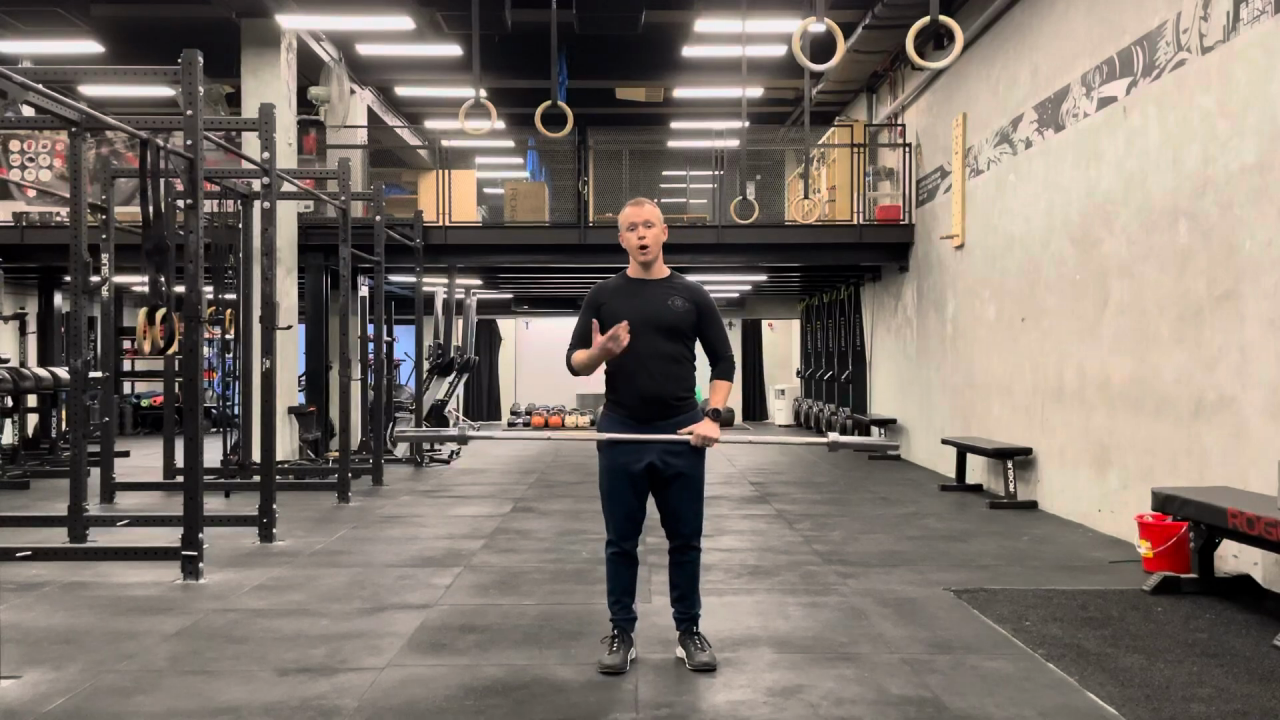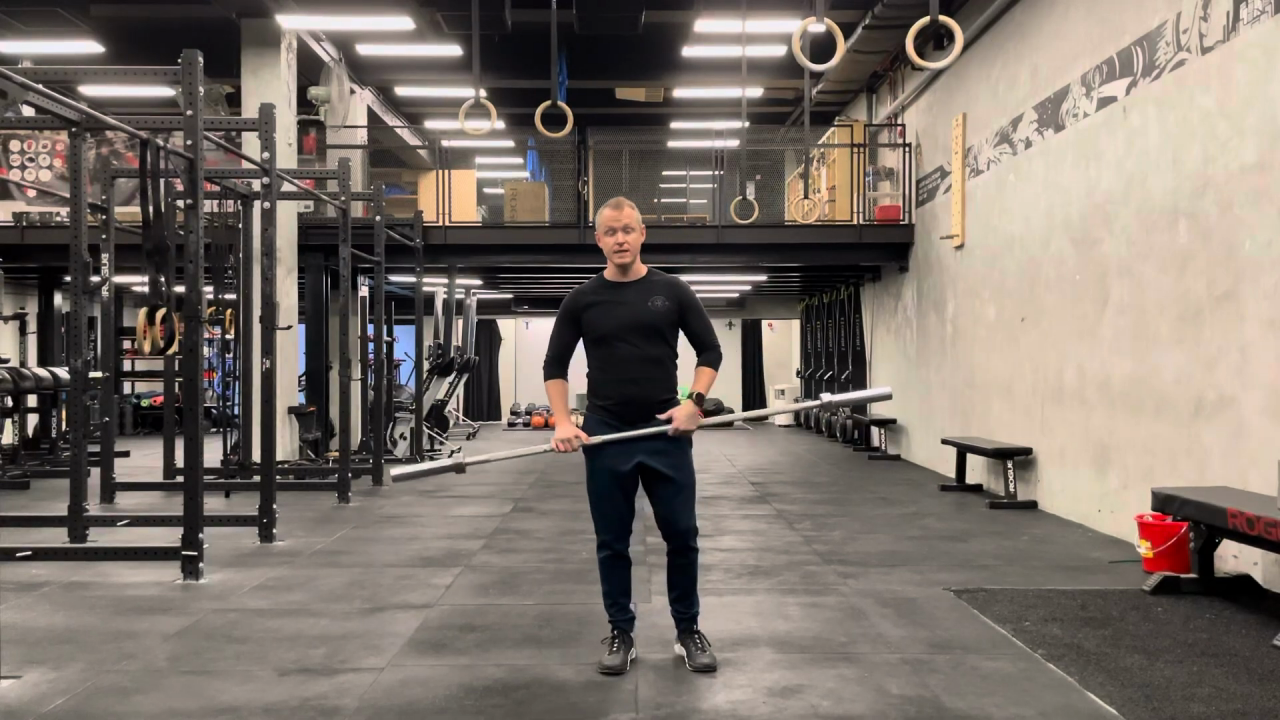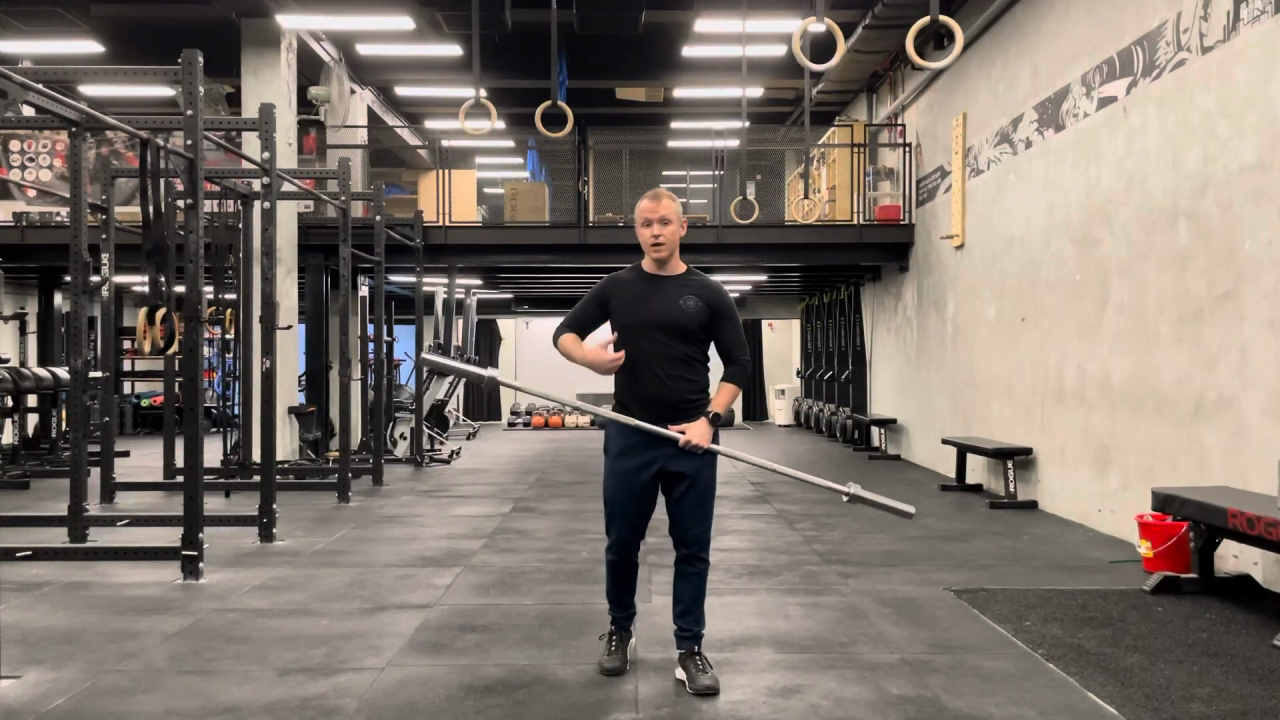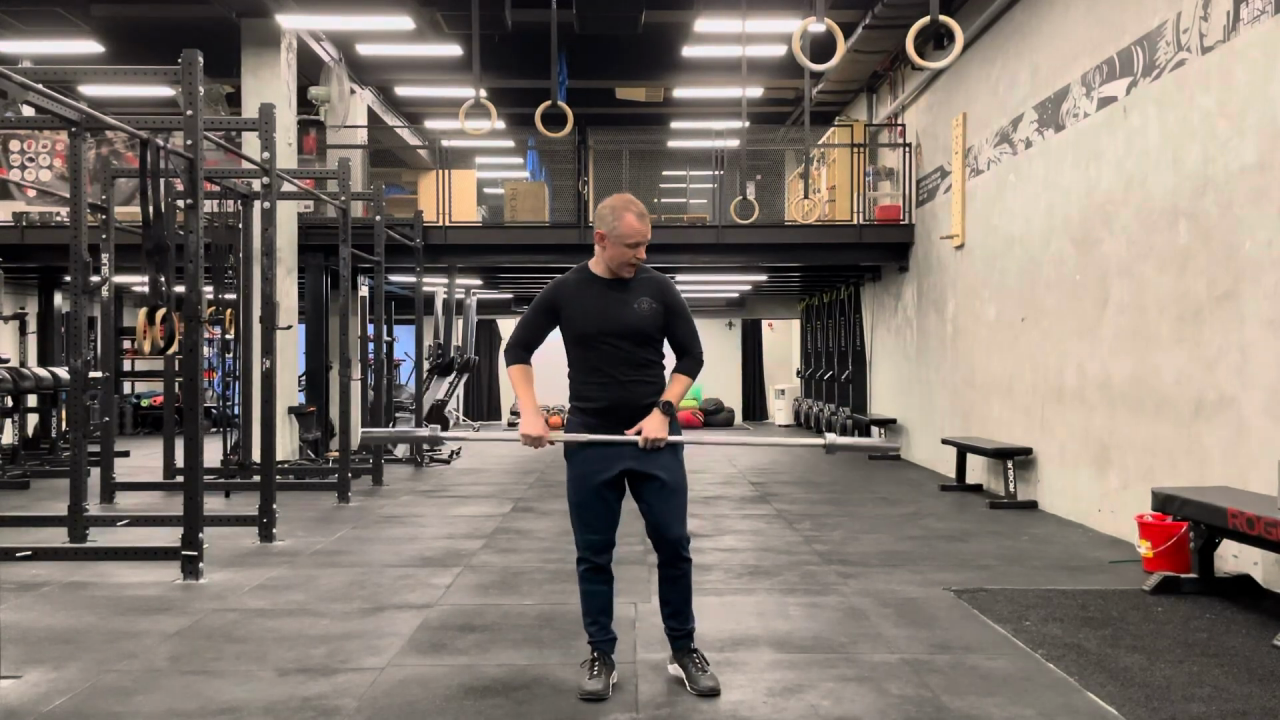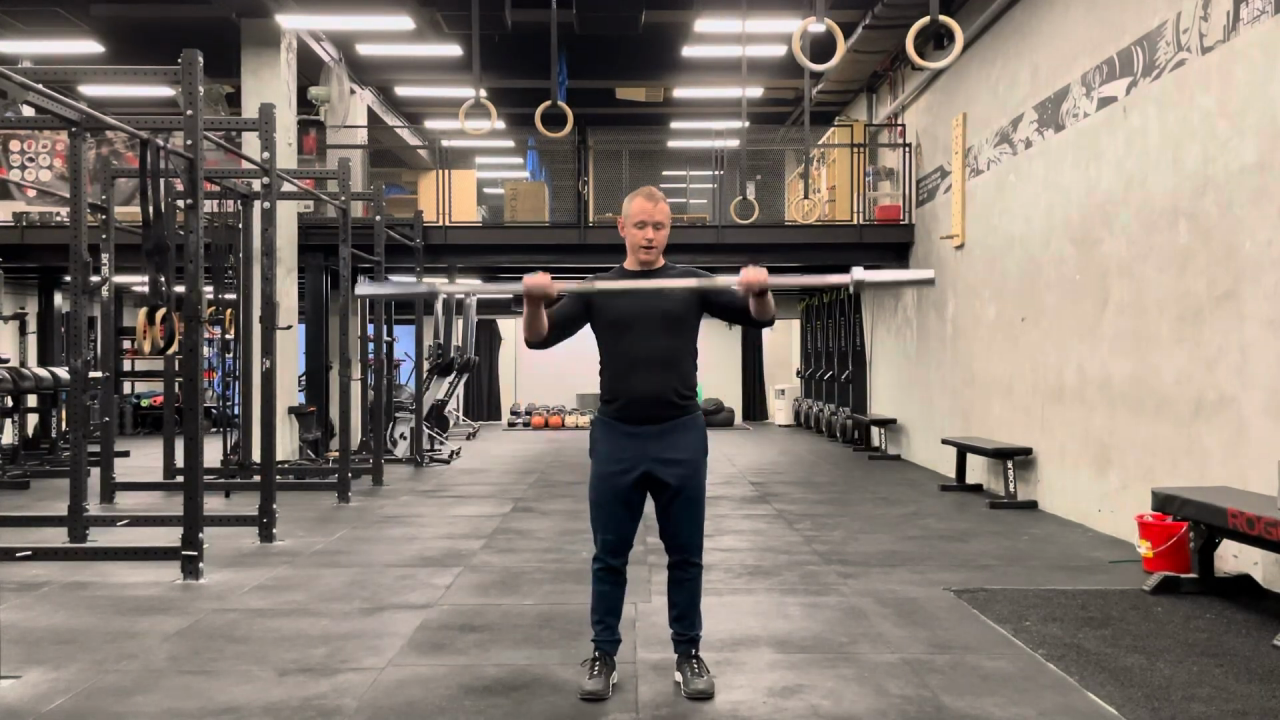
dt=1s
person 1, frame 1
left shoulder: (692, 294)
right shoulder: (603, 295)
left elbow: (722, 360)
right elbow: (575, 361)
left wrist: (712, 416)
right wrist: (596, 353)
left hip: (681, 432)
right hip: (621, 431)
left knee: (685, 538)
right knee: (621, 540)
left ankle: (688, 630)
right ankle: (622, 633)
person 1, frame 2
left shoulder: (672, 291)
right shoulder: (582, 300)
left elbow: (709, 351)
right elbow: (555, 365)
left wrist: (692, 401)
right wrist: (563, 421)
left hip: (667, 431)
right hip: (605, 434)
left knee: (681, 535)
right knee: (612, 542)
left ankle: (688, 631)
right ankle: (621, 633)
person 1, frame 3
left shoulder: (709, 293)
right shoulder: (616, 287)
left elbow: (738, 364)
right elbow: (564, 332)
left wrist: (710, 419)
right wrist: (585, 355)
left hip: (691, 437)
right hip: (629, 436)
left knee: (692, 549)
right knee: (621, 543)
left ankle: (689, 650)
right ankle: (621, 629)
person 1, frame 4
left shoulder: (659, 288)
right shoulder: (563, 292)
left elbow: (689, 356)
right elbow: (517, 350)
left wrist: (665, 411)
right wrist: (530, 412)
left hip: (654, 435)
right hip: (590, 438)
left knee: (673, 545)
right knee: (594, 555)
left ankle: (684, 650)
right ankle: (601, 655)
person 1, frame 5
left shoulder: (691, 283)
right shoulder: (598, 289)
left elbow: (759, 316)
right elbow: (539, 337)
left wrist: (759, 292)
right wrist: (533, 302)
left hip: (680, 435)
right hip: (616, 437)
left knee: (685, 554)
right knee: (609, 555)
left ankle: (688, 654)
right ankle: (603, 656)
